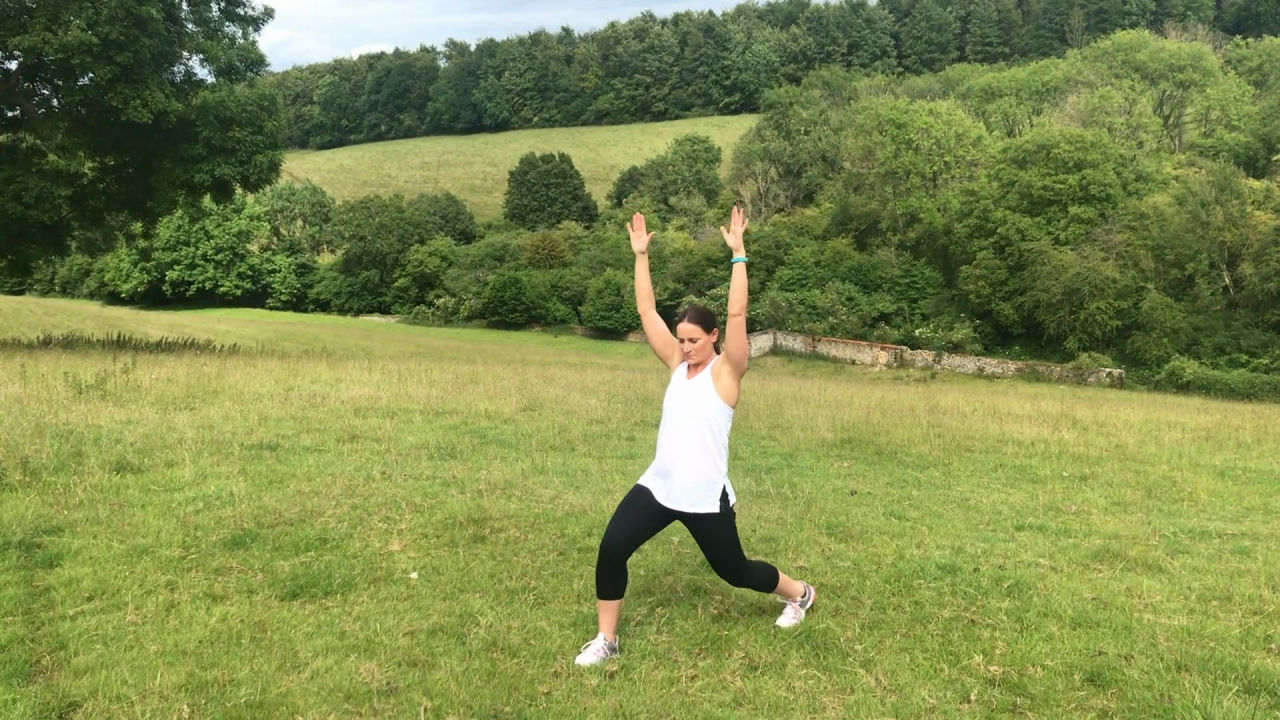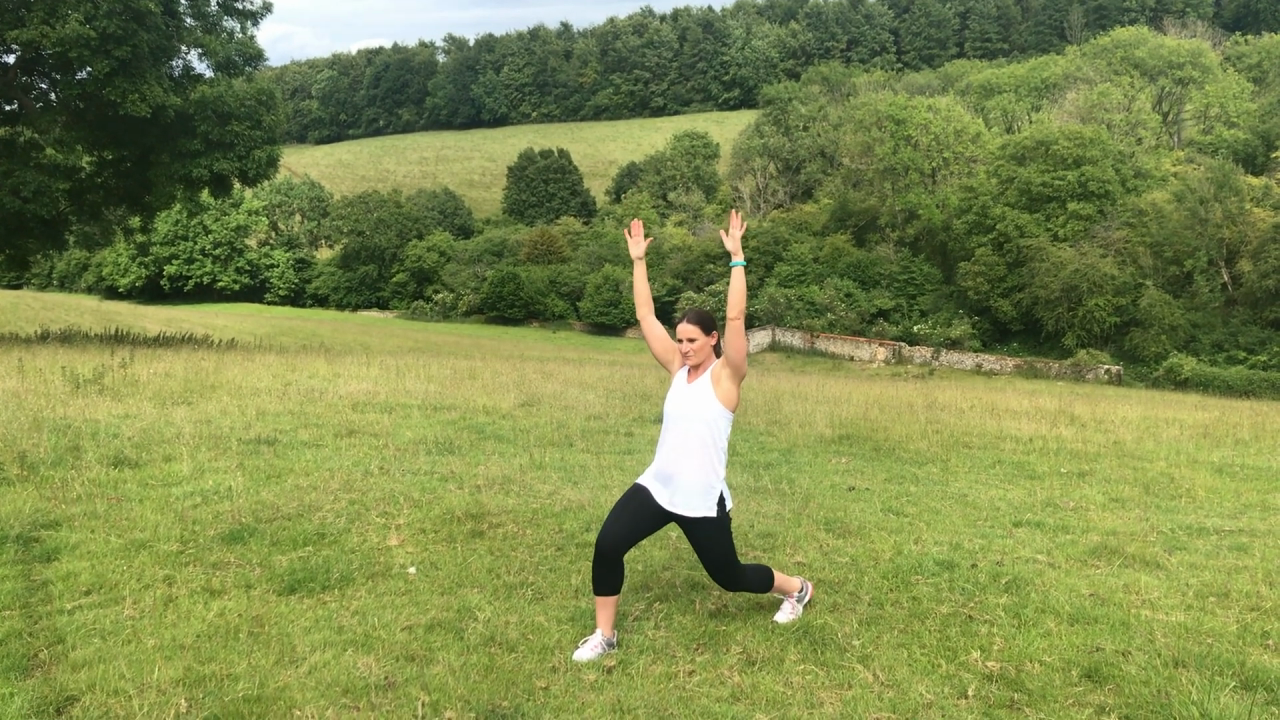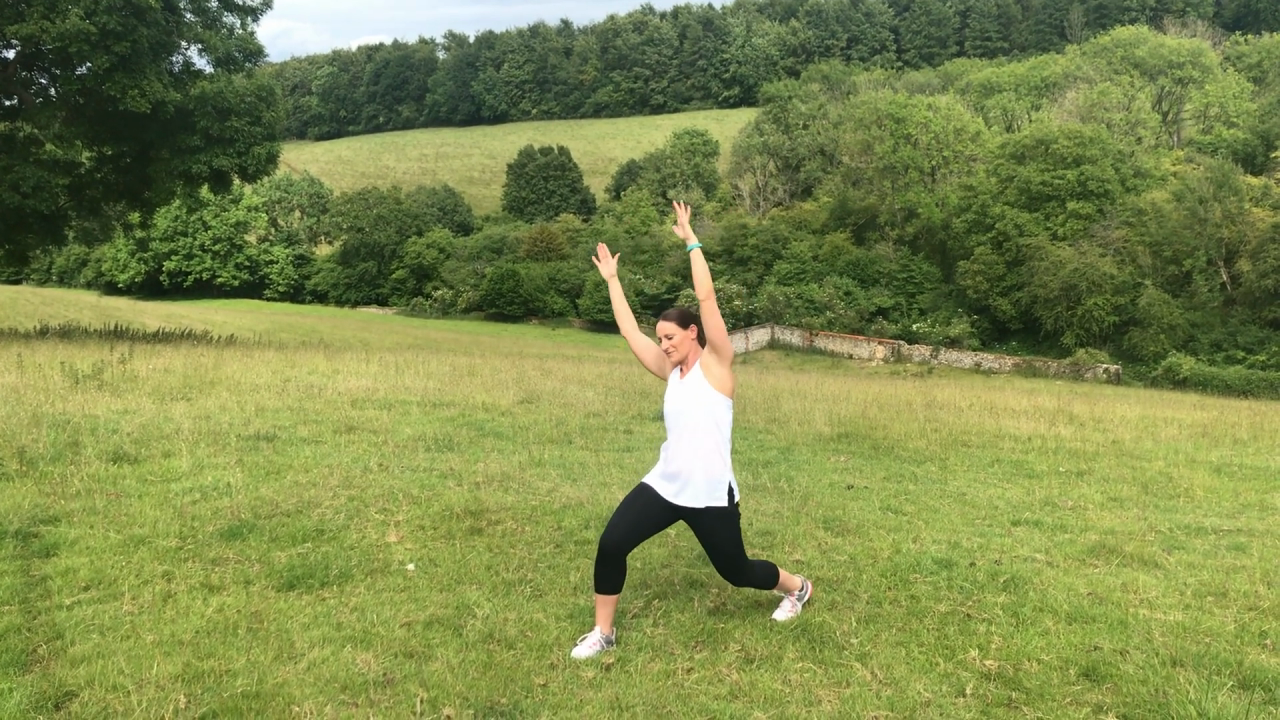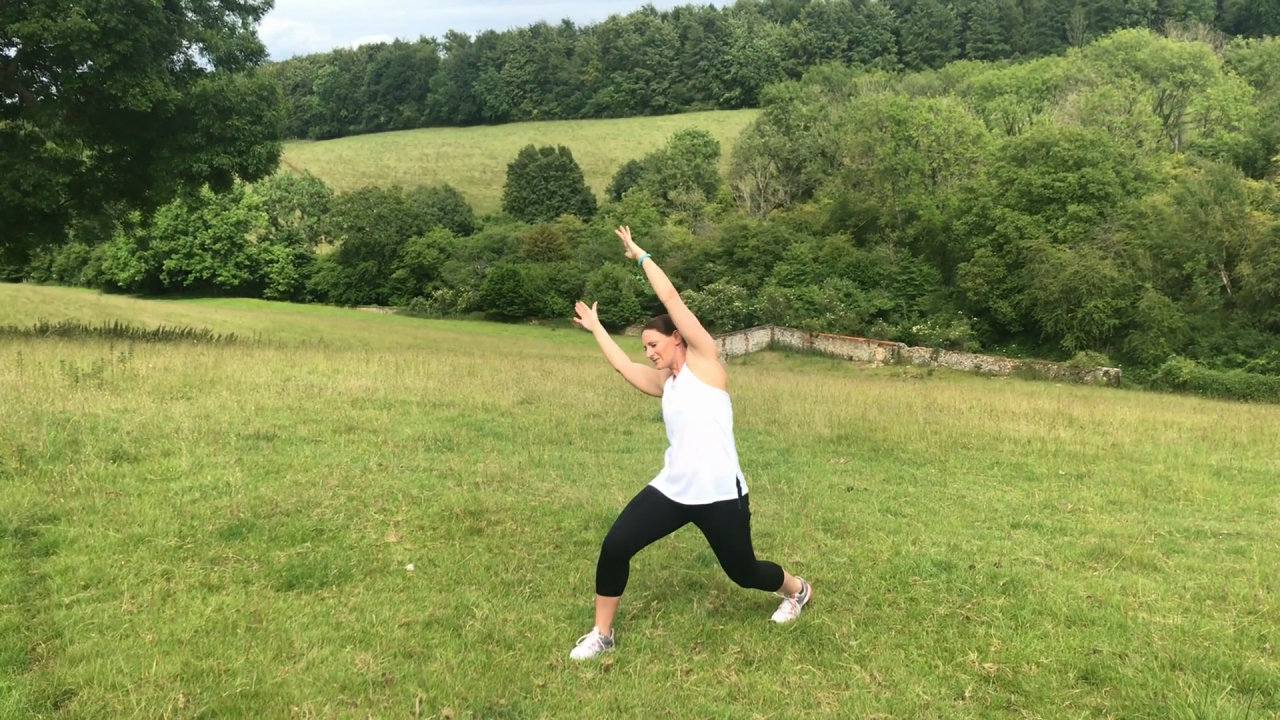
dt=0.4s
person 1, frame 1
left shoulder: (726, 371)
right shoulder: (677, 364)
left elbow: (737, 314)
right elbow: (646, 310)
left wrist: (738, 253)
right wrist: (641, 254)
left hip: (706, 496)
right hip: (659, 487)
left knee: (733, 570)
right knee: (611, 549)
left ankle: (799, 594)
right ankle: (606, 639)
person 1, frame 2
left shoulder: (726, 375)
right shoulder: (678, 368)
left elbow: (735, 317)
right elbow: (645, 316)
left wrist: (736, 257)
right wrist: (639, 260)
left hip: (703, 500)
right hip: (658, 487)
left knee: (729, 576)
right knee: (607, 546)
left ankle: (797, 588)
right ankle: (604, 634)
person 1, frame 3
left shoulder: (716, 363)
right shoulder: (670, 370)
left elbow: (707, 298)
right elbow: (631, 332)
left wrist: (690, 240)
right wrist: (612, 280)
left hip: (711, 495)
right hip: (665, 486)
left knee: (737, 571)
right knee: (611, 545)
left ankle: (797, 587)
right ankle: (603, 632)
person 1, frame 4
left shoulder: (703, 358)
right shoulder: (664, 381)
left elbow: (670, 298)
right elbow: (622, 364)
left wrist: (638, 254)
right wrist: (595, 326)
left hip: (720, 492)
right hip: (673, 489)
left knee: (743, 572)
right knee: (614, 547)
left ankle: (797, 590)
right ankle: (602, 633)
